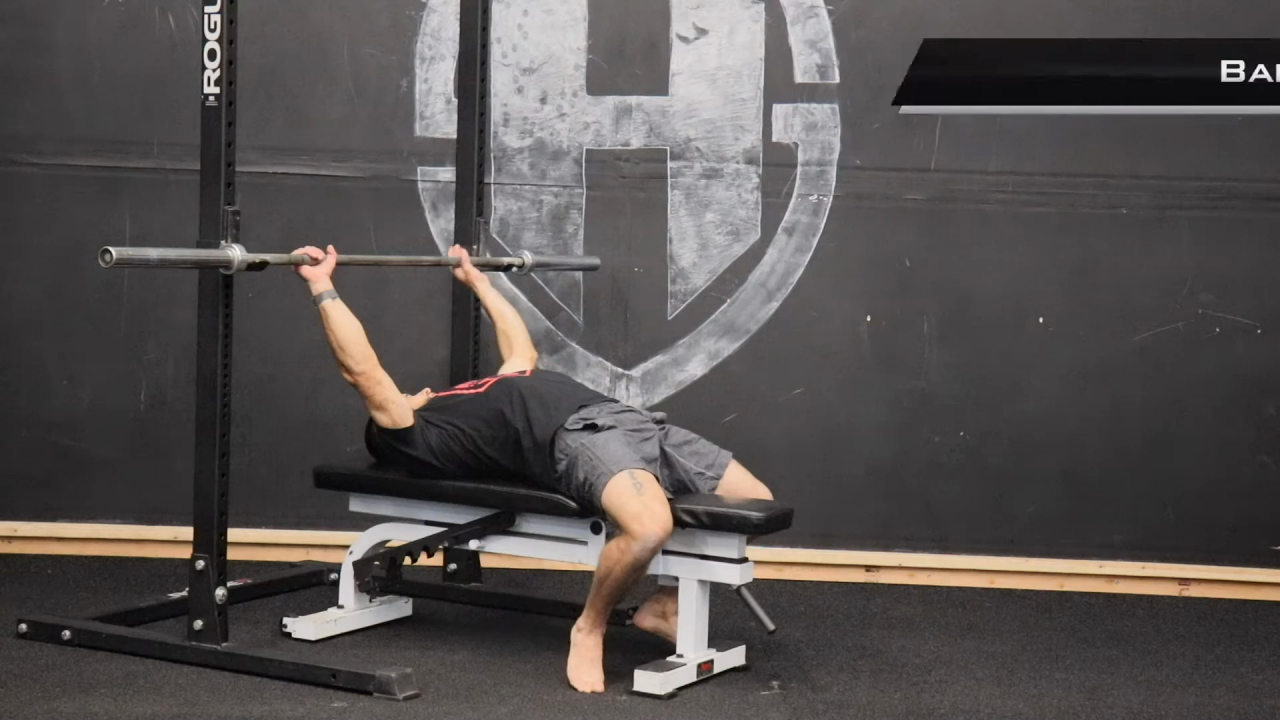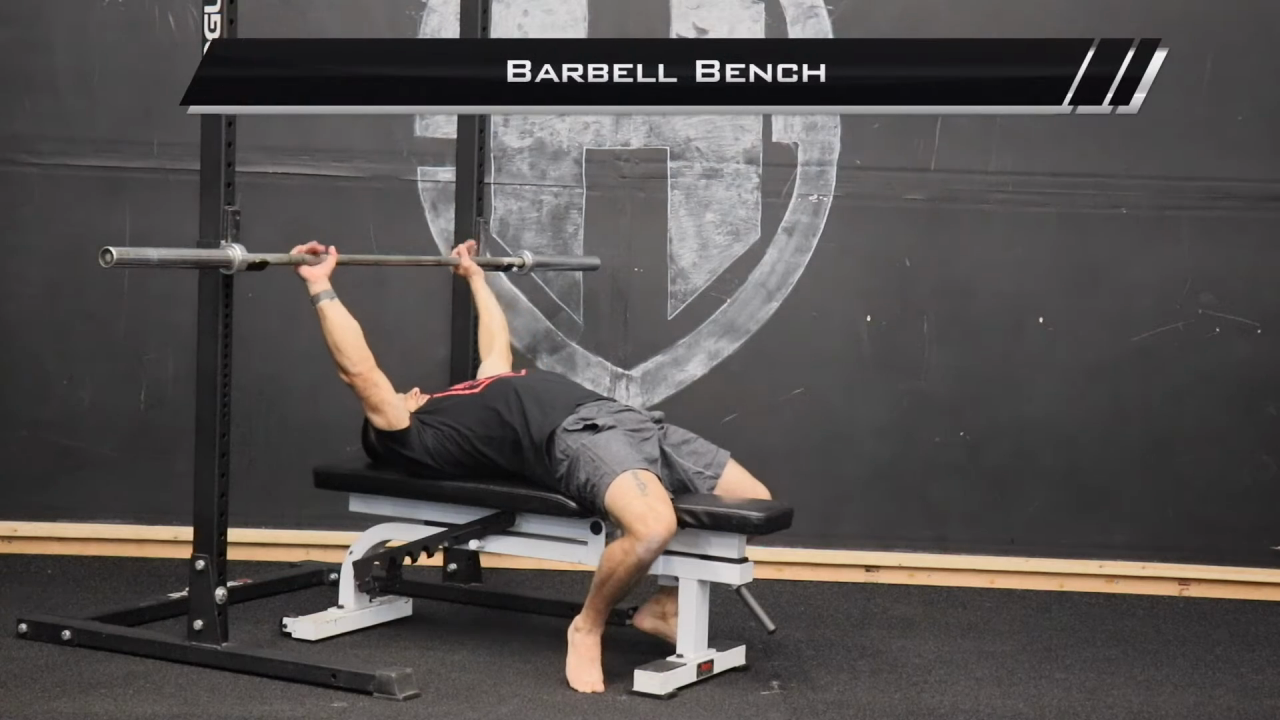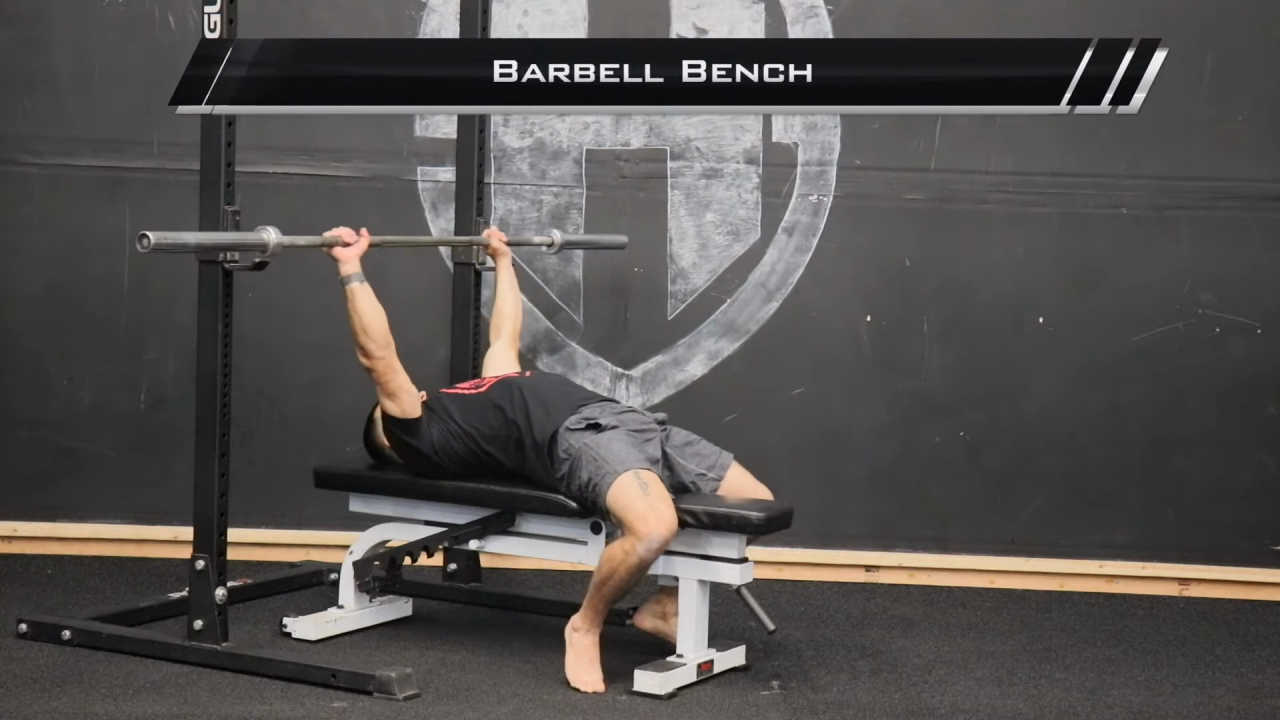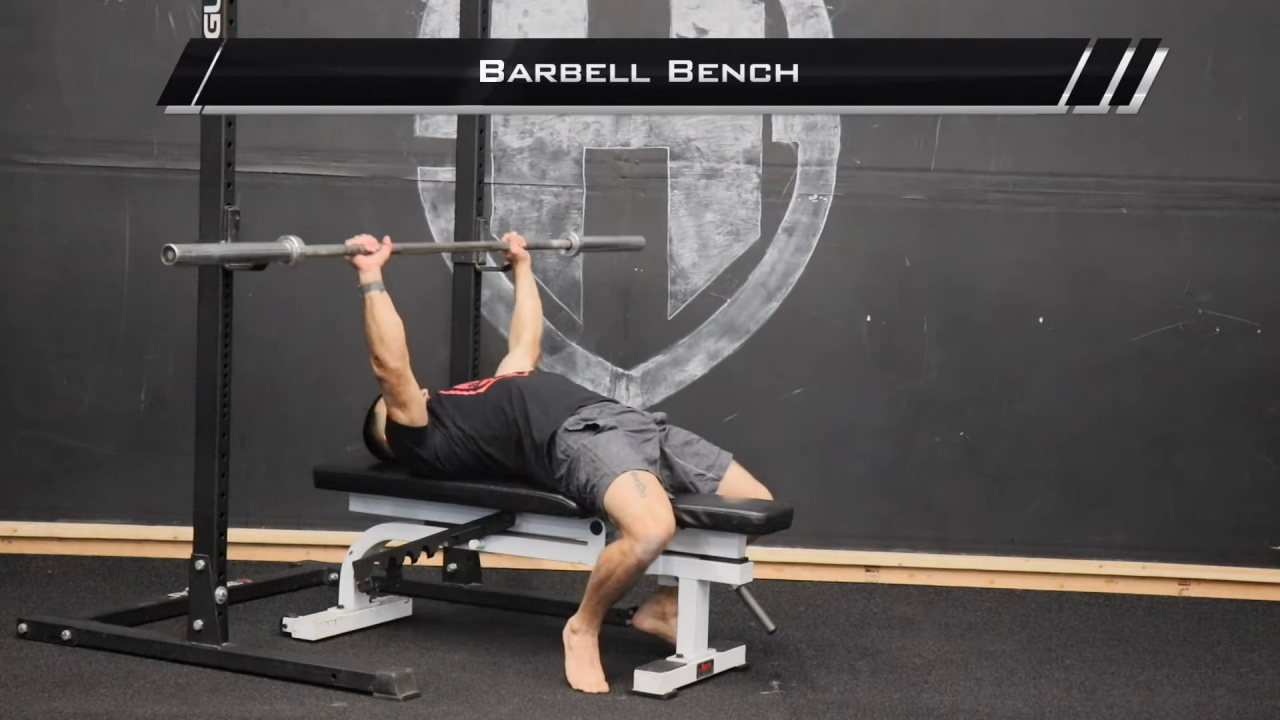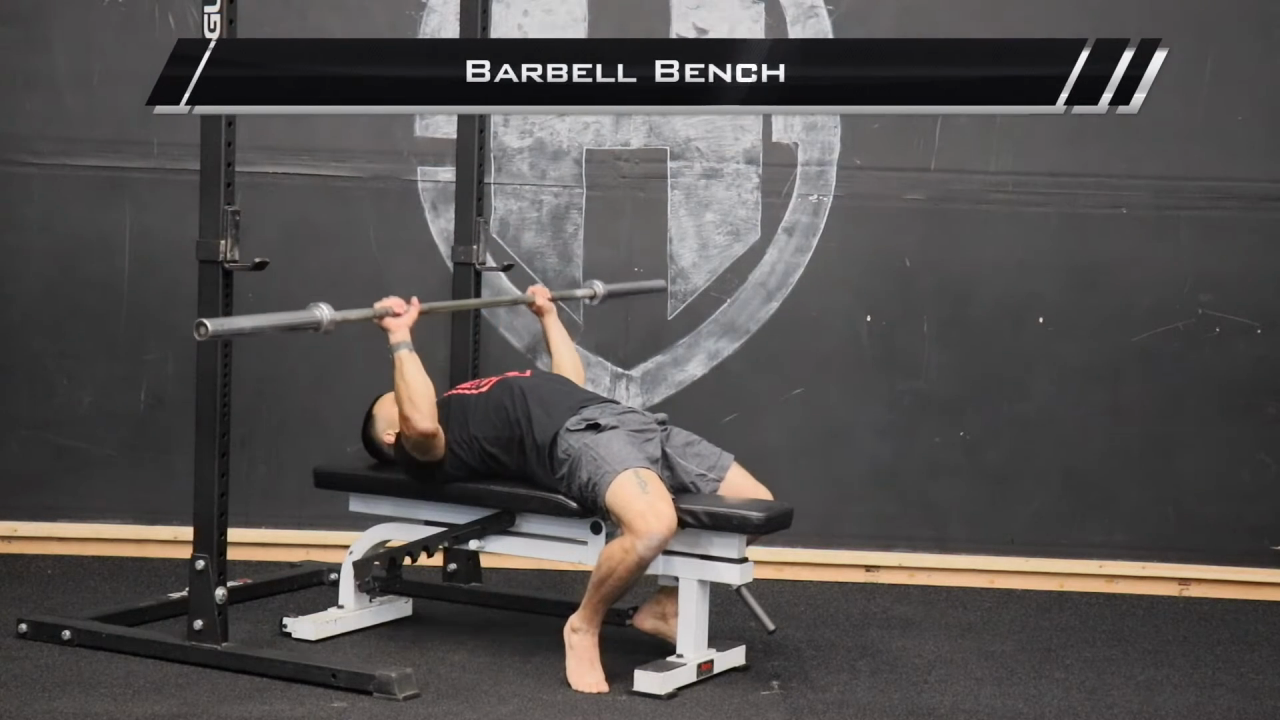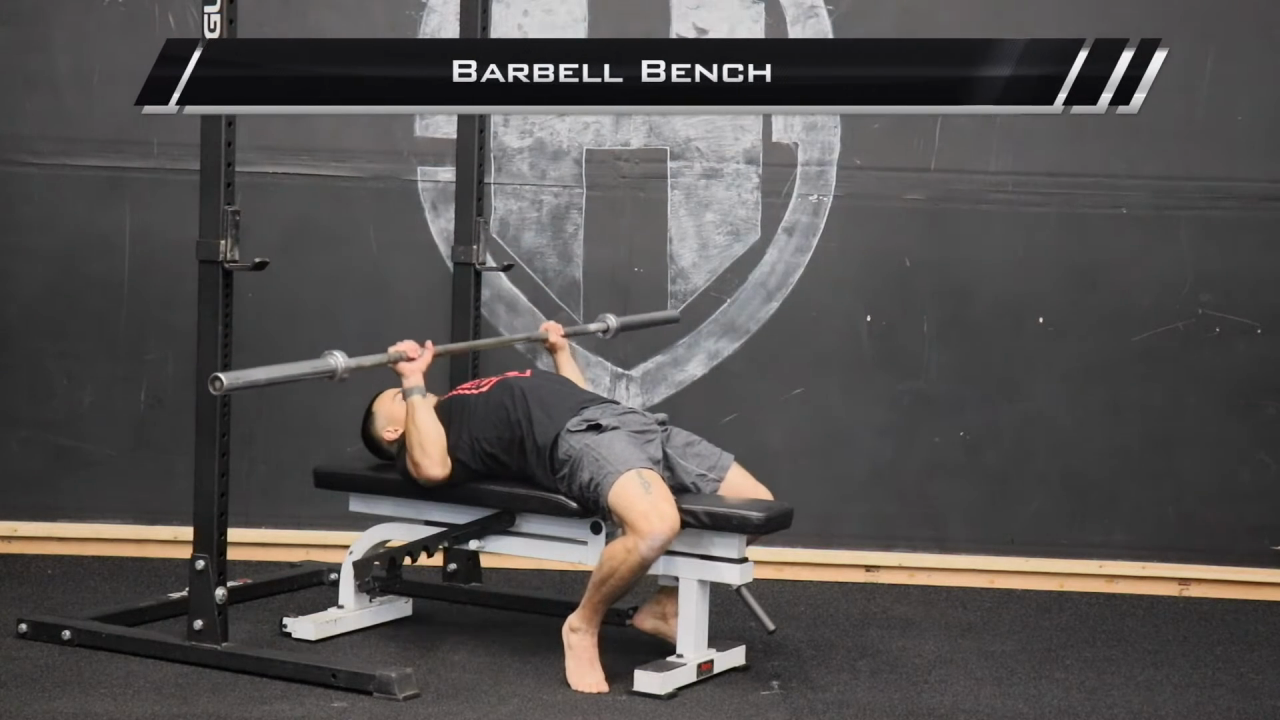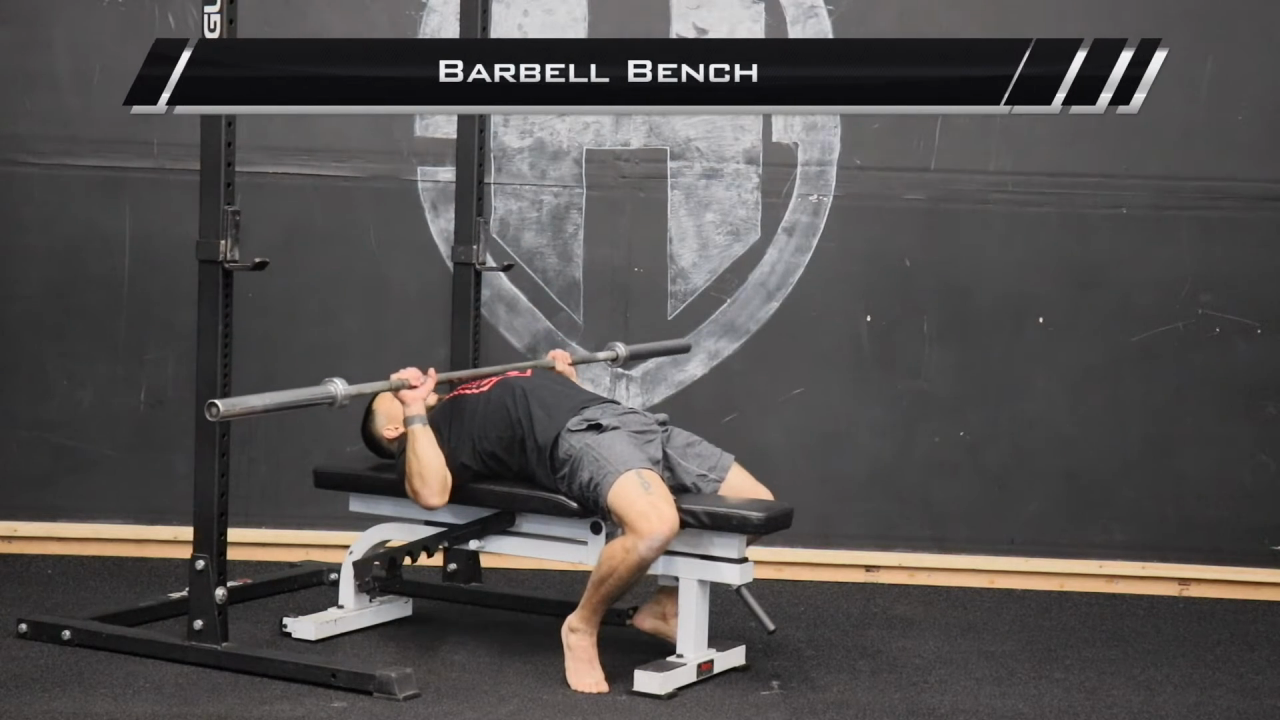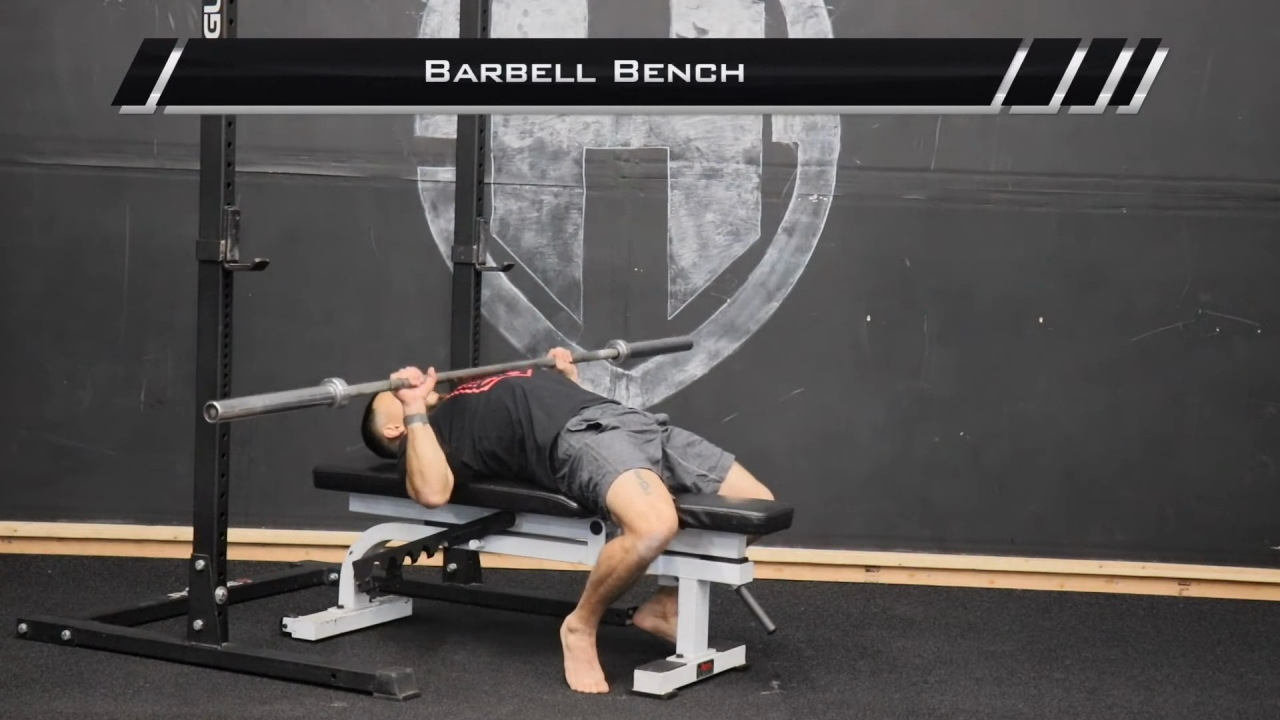
dt=0.5s
person 1, frame 1
left shoulder: (473, 407)
right shoulder: (420, 439)
left elbow: (522, 351)
right elbow: (363, 371)
left wrist: (478, 281)
right wrist: (322, 286)
left knee: (755, 505)
right knee: (649, 526)
left ankle: (666, 605)
right ankle: (590, 628)
person 1, frame 2
left shoulder: (466, 408)
right shoulder: (418, 441)
left elbow: (498, 348)
right elbow: (360, 371)
left wrist: (475, 278)
right wrist: (320, 287)
left knee: (753, 506)
right knee: (653, 527)
left ankle: (665, 607)
right ankle: (588, 628)
person 1, frame 3
left shoulder: (475, 404)
right shoulder: (422, 438)
left elbow: (504, 336)
right elbow: (377, 356)
left wrist: (502, 259)
right wrist: (351, 269)
right knee: (654, 527)
left ankle: (665, 606)
right ankle: (585, 626)
person 1, frame 4
left shoulder: (477, 406)
right shoulder: (423, 442)
left elbow: (526, 344)
right elbow: (391, 366)
left wrist: (520, 266)
right wrist: (371, 278)
left knee: (755, 506)
right knee: (650, 529)
left ankle: (665, 605)
right ankle: (584, 628)
person 1, frame 5
left shoulder: (476, 410)
right shoulder: (423, 448)
left elbow: (571, 382)
right elbow: (422, 424)
left wrist: (548, 315)
right wrist: (400, 337)
right knee: (653, 526)
left ankle: (665, 606)
right ankle: (584, 627)
person 1, frame 6
left shoulder: (475, 404)
right shoulder: (420, 440)
right elbow: (433, 469)
left wrist: (561, 352)
right wrist: (411, 380)
right knee: (655, 526)
left ankle: (665, 606)
right ankle: (583, 626)
person 1, frame 7
left shoulder: (473, 404)
right shoulder: (427, 433)
right elbow: (431, 493)
left wrist: (567, 378)
right wrist: (414, 407)
right knee: (655, 526)
left ankle: (666, 606)
right ankle: (582, 626)
person 1, frame 8
left shoulder: (469, 403)
right shoulder: (431, 429)
right elbow: (432, 493)
left wrist: (568, 375)
right wrist: (416, 403)
right knee: (653, 526)
left ankle: (667, 605)
right ankle: (581, 626)
